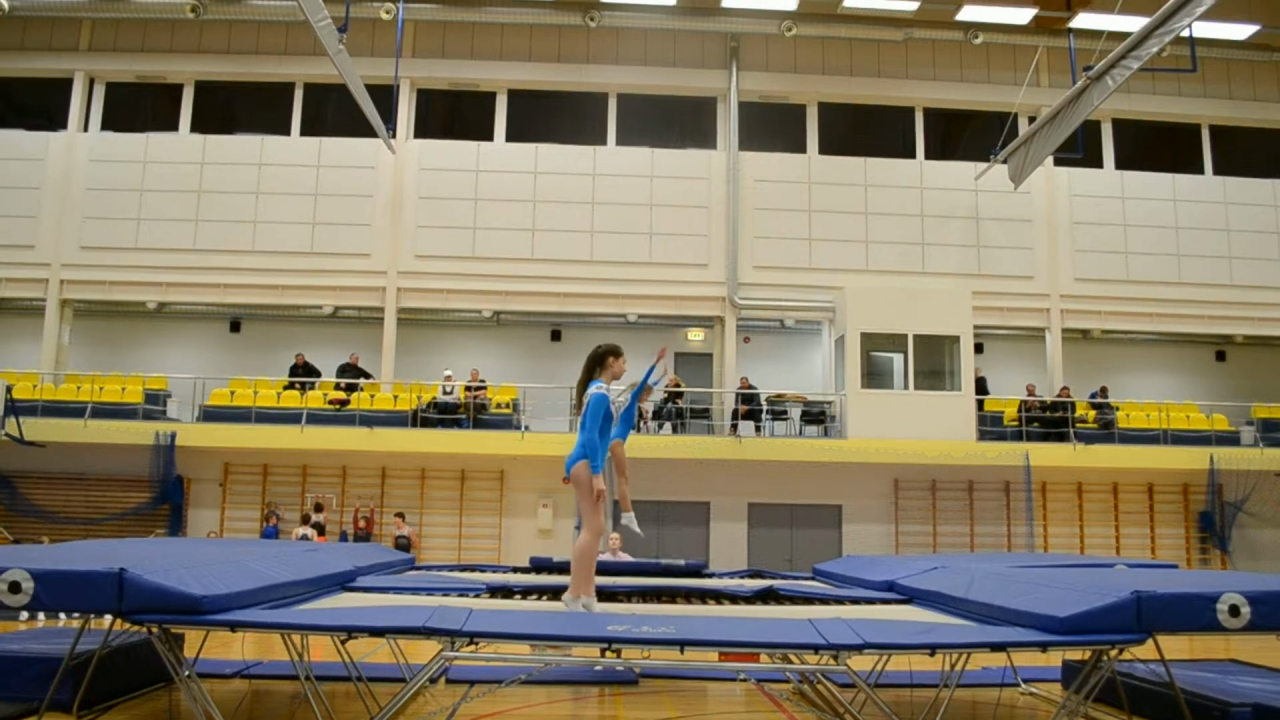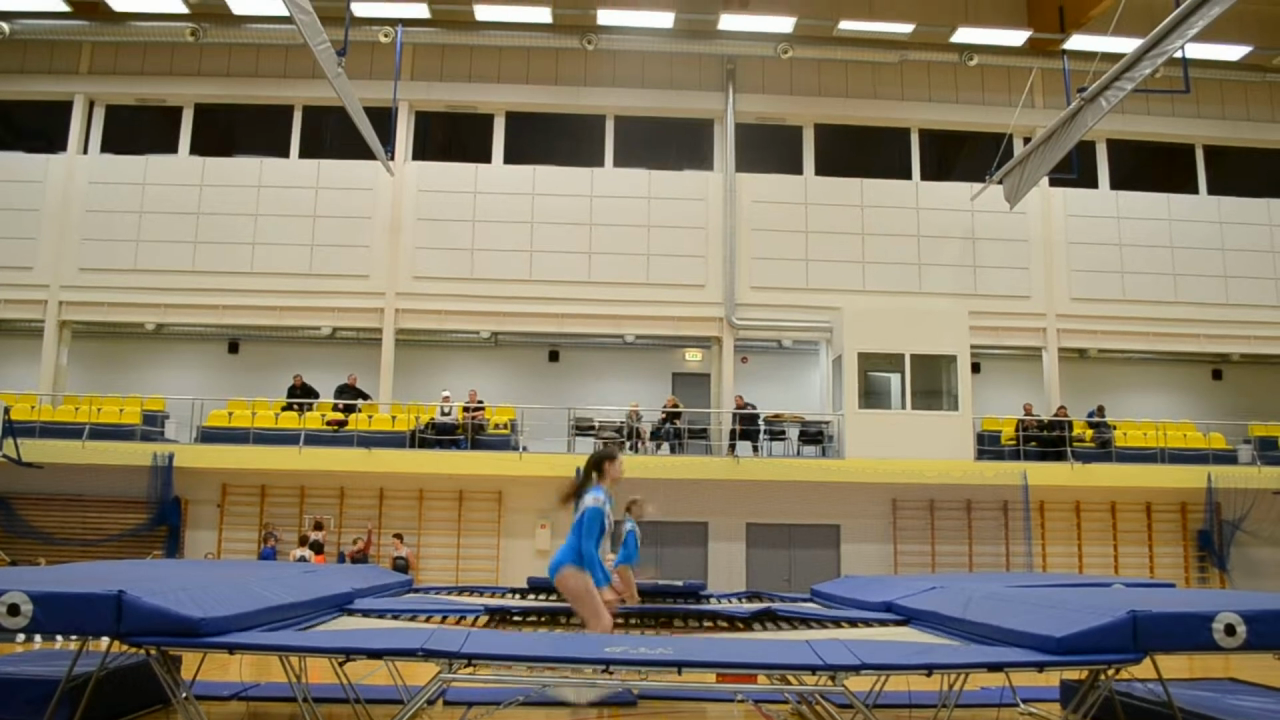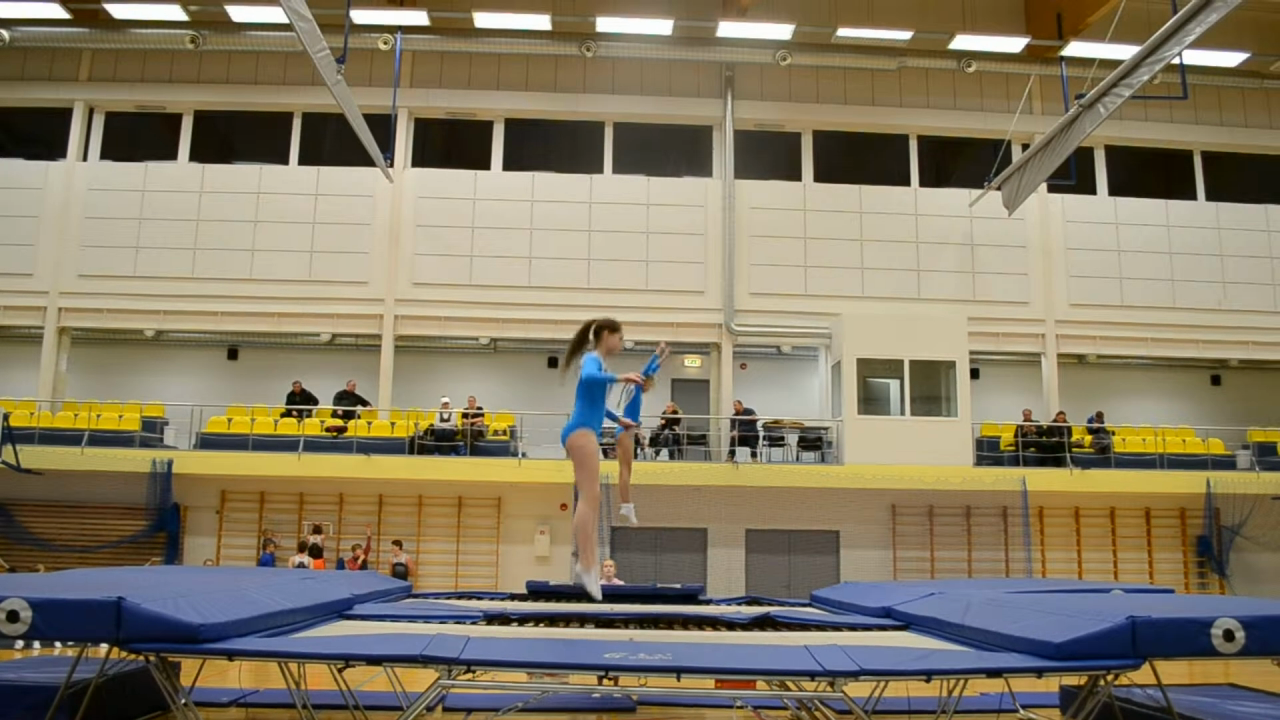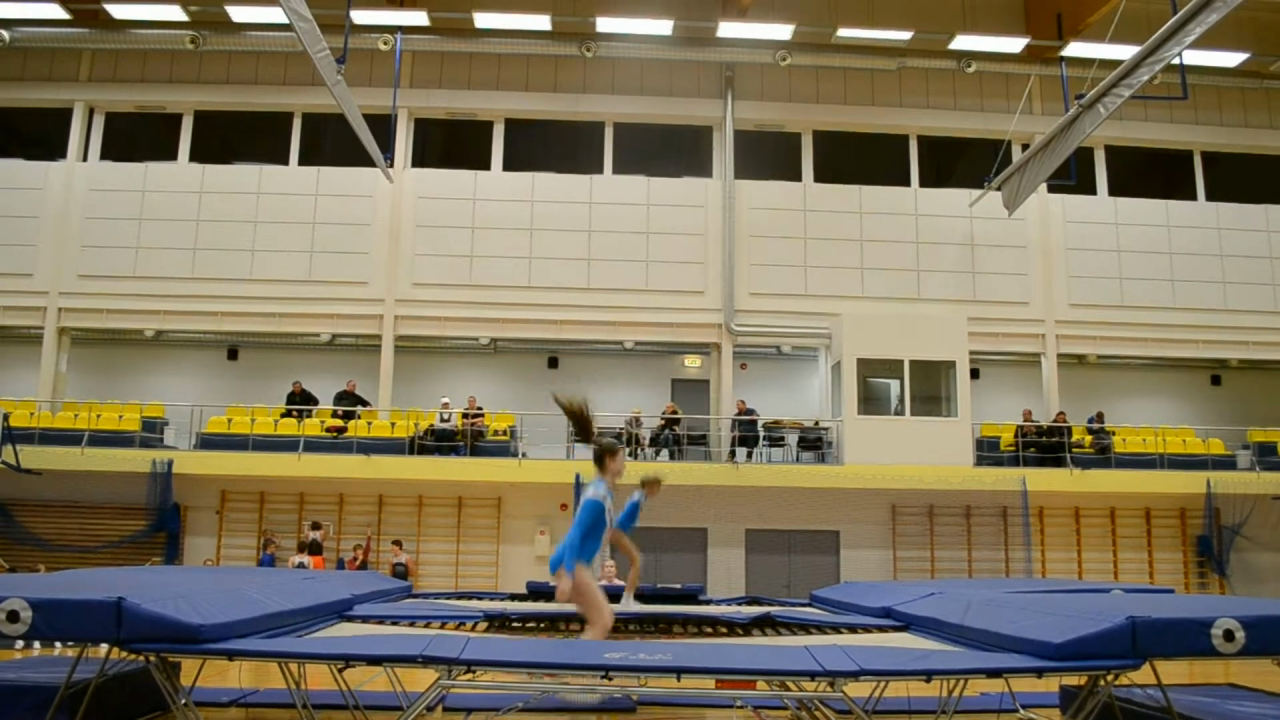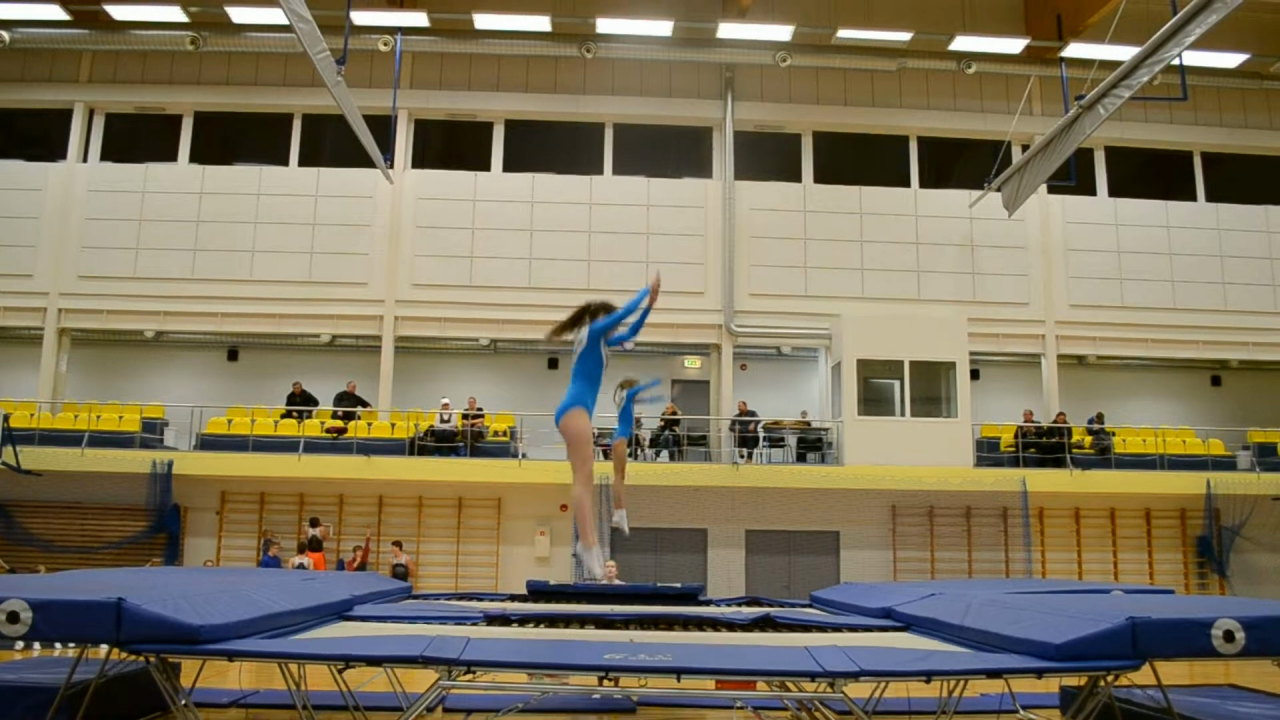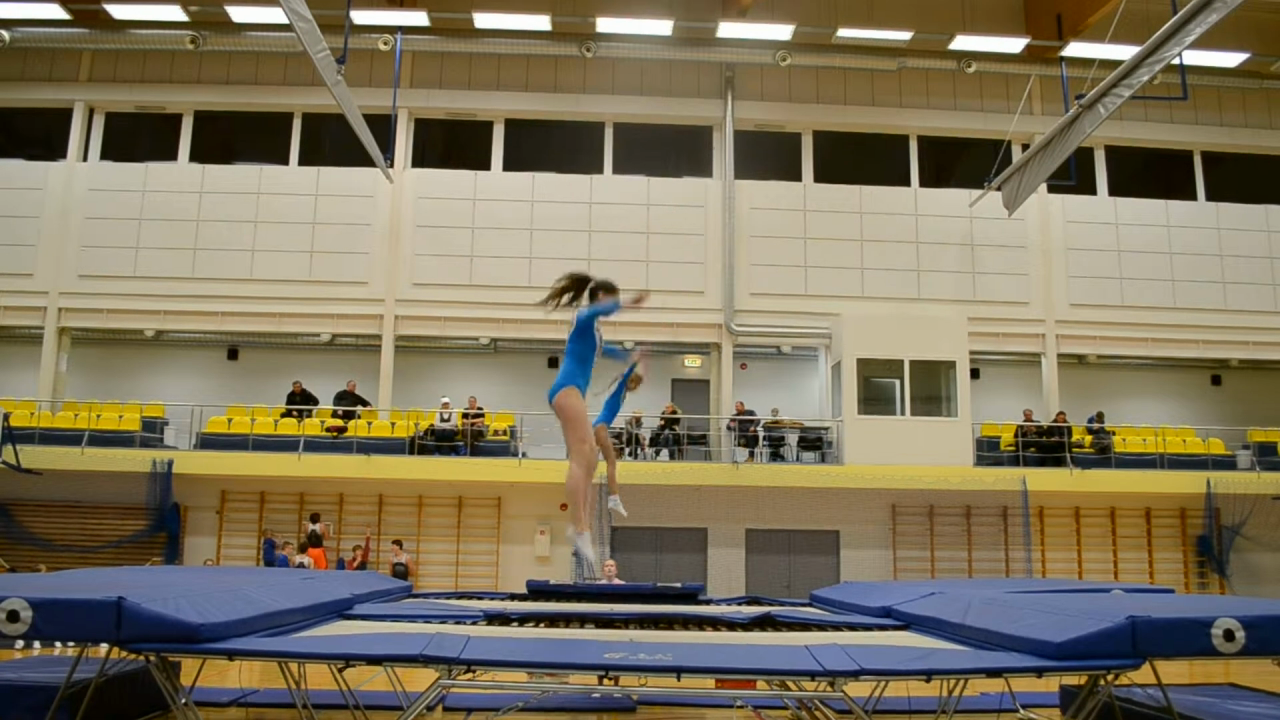
dt=0.5s
person 1, frame 1
left shoulder: (598, 390)
right shoulder: (599, 391)
right elbow: (590, 433)
left wrist: (596, 473)
right wrist: (597, 474)
left hip: (585, 463)
right hip: (585, 462)
left knee: (593, 530)
right knee: (593, 529)
left ankle: (586, 595)
right ankle: (574, 594)
person 1, frame 2
left shoulder: (602, 499)
right shoulder: (596, 501)
right elbow: (587, 548)
left wrist: (608, 584)
right wrist: (602, 587)
left hip: (573, 567)
right hip: (568, 566)
left knee: (602, 623)
right knee: (601, 625)
person 1, frame 3
left shoulder: (596, 362)
right shoulder: (592, 359)
right elbow: (587, 377)
left wrist: (618, 419)
right wrist: (619, 377)
left hip: (583, 432)
right hip: (581, 432)
left knee: (590, 500)
right knee: (589, 498)
left ankle: (587, 563)
right ankle: (587, 563)
person 1, frame 4
left shoulder: (600, 492)
right shoulder: (597, 496)
right elbow: (575, 536)
right wrist: (567, 574)
left hip: (578, 563)
right hip: (572, 563)
left knee: (602, 622)
right knee: (603, 621)
person 1, frame 5
left shoulder: (598, 342)
right shoulder: (592, 332)
left elbow: (628, 335)
right elbow: (623, 313)
left wrist: (649, 306)
right wrist: (648, 291)
left hip: (576, 412)
right hip: (574, 410)
left knee: (585, 480)
right knee: (583, 480)
left ankle: (590, 543)
right ankle: (587, 543)
person 1, frame 6
left shoulder: (591, 329)
right shoulder: (584, 317)
left elbow: (605, 350)
right elbow: (599, 308)
left wrist: (628, 357)
right wrist: (627, 302)
left hip: (572, 392)
right hip: (568, 390)
left knee: (589, 459)
right knee: (581, 461)
left ankle: (581, 528)
right ankle: (579, 530)
